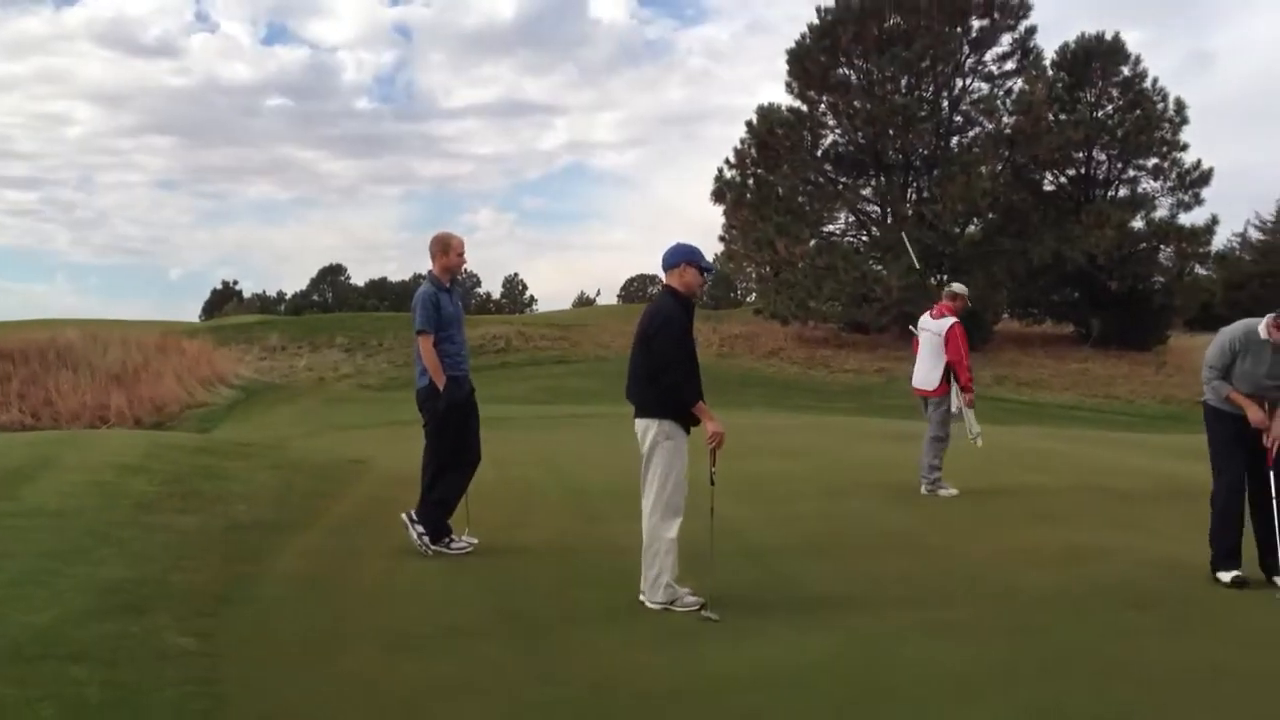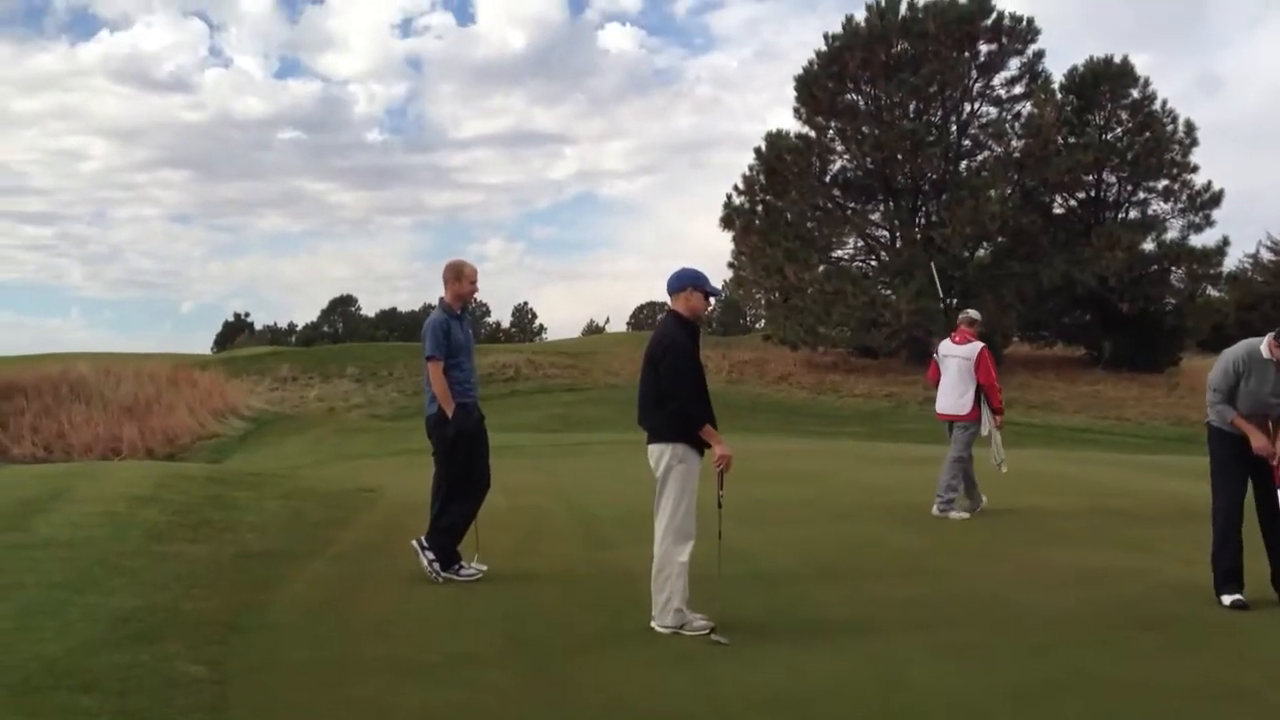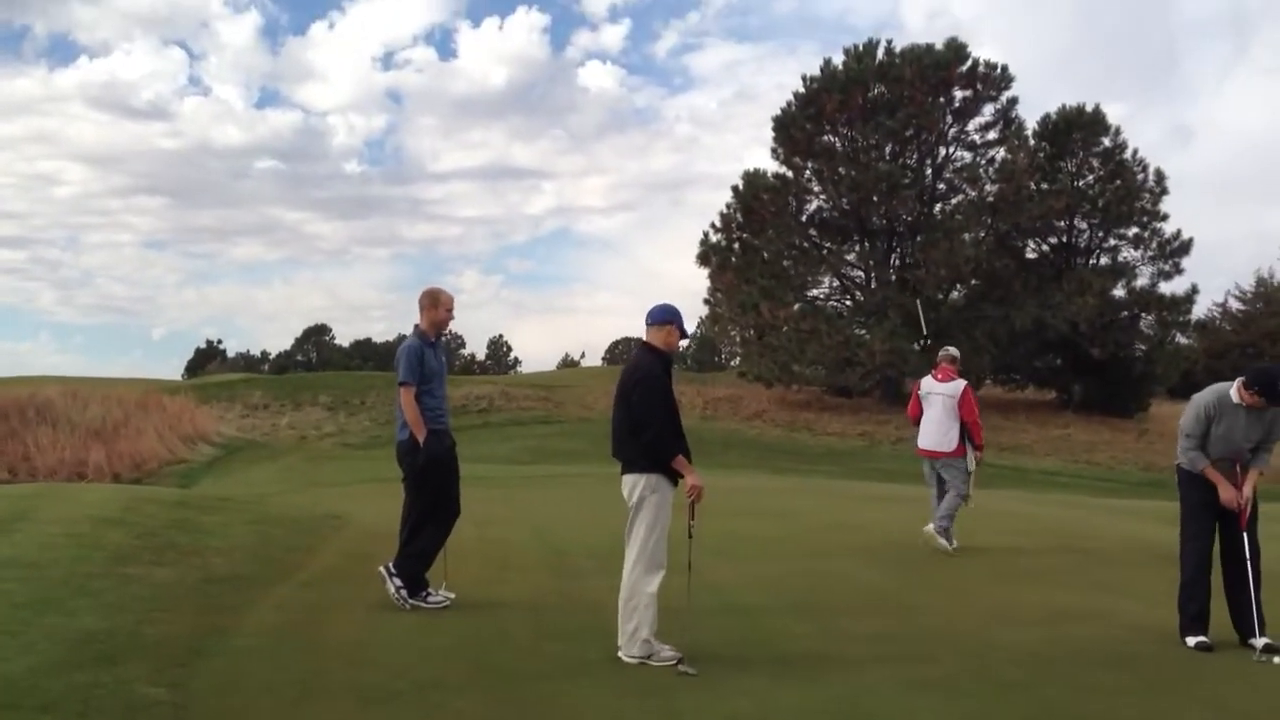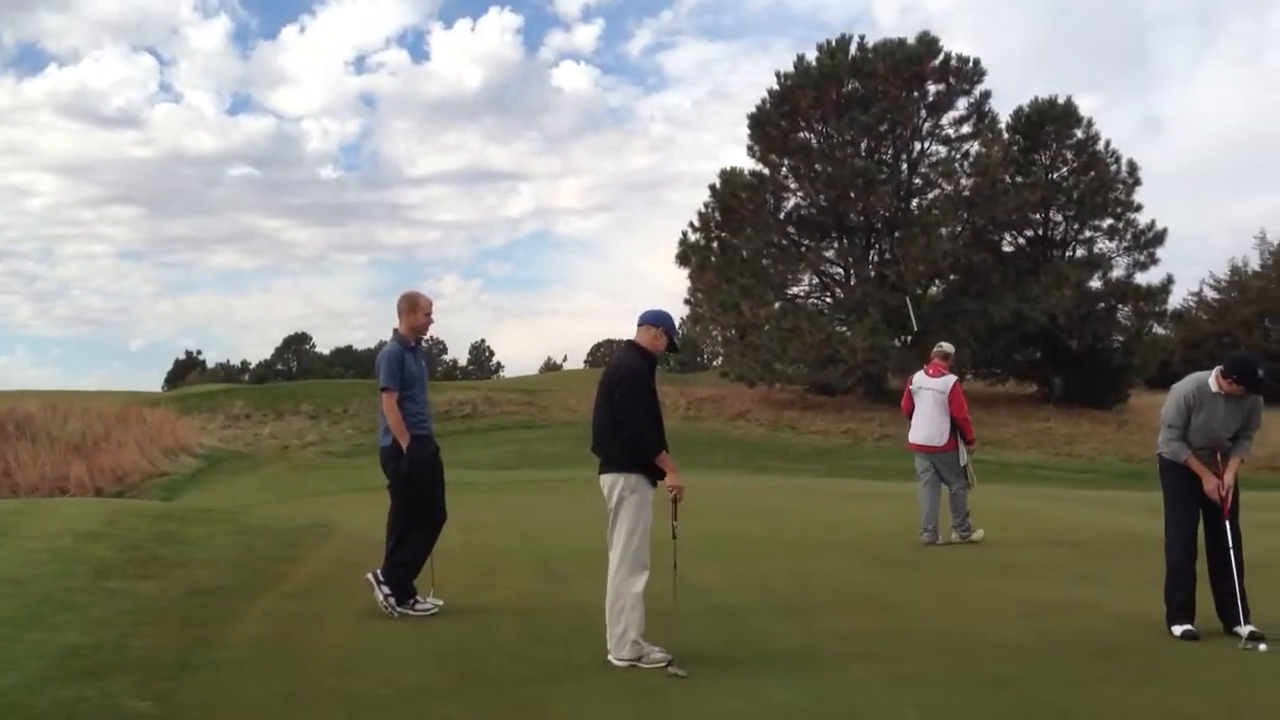
dt=0.3s
person 1, frame 1
left shoulder: (665, 309)
right shoulder: (670, 314)
right elbow: (675, 377)
left wrist: (700, 416)
right wrist: (708, 418)
left hip: (660, 417)
right hip: (663, 420)
left knee: (661, 505)
right knee: (663, 507)
left ankle: (657, 584)
right ankle: (660, 591)
person 1, frame 2
left shoulder: (672, 334)
right shoulder: (675, 339)
right elbow: (683, 401)
left wrist: (708, 439)
right wrist: (716, 440)
left hip: (672, 441)
right hip: (676, 444)
left knee: (673, 529)
right knee: (674, 530)
left ankle: (669, 609)
right ankle: (670, 616)
person 1, frame 3
left shoulder: (642, 365)
right shoulder: (649, 370)
right elbow: (655, 431)
left wrist: (680, 468)
right wrist: (687, 470)
left hip: (644, 471)
right hip: (650, 474)
left knee: (642, 559)
right knee: (644, 561)
left ankle: (636, 639)
right ankle: (636, 645)
person 1, frame 4
left shoulder: (626, 363)
right shoulder: (633, 368)
right elbow: (637, 428)
left wrist: (661, 467)
right wrist: (669, 468)
left hip: (623, 470)
right hip: (629, 474)
left knee: (627, 560)
right knee: (628, 562)
left ankle: (626, 642)
right ankle: (625, 648)
person 2, frame 1
left shoulder: (454, 292)
right shoulder: (427, 295)
right elbow: (426, 347)
right wrist: (444, 389)
left hip: (461, 385)
right hip: (439, 389)
left knee: (468, 457)
right knee: (440, 460)
left ankle: (428, 521)
right ankle: (431, 527)
person 2, frame 2
left shoulder: (464, 319)
right shoulder: (438, 322)
right elbow: (436, 374)
right wrist: (453, 415)
left hip: (470, 412)
right hip: (448, 417)
left knee: (477, 483)
right knee: (450, 486)
left ankle: (439, 549)
right ankle: (439, 552)
person 2, frame 3
left shoulder: (437, 347)
right shoulder: (412, 348)
right elbow: (407, 399)
right wrist: (424, 442)
left hip: (441, 438)
right hip: (419, 442)
left knee: (447, 510)
right knee: (420, 513)
left ankle: (409, 577)
right ankle: (406, 578)
person 2, frame 4
left shoulder: (417, 350)
right shoulder: (392, 353)
right elbow: (390, 405)
right wrist: (407, 447)
left hip: (424, 444)
right hip: (403, 449)
left knee: (433, 516)
right knee: (406, 519)
left ankle: (394, 583)
right ankle: (394, 586)
person 3, frame 1
right shoulder: (1237, 335)
right elbow: (1211, 377)
right wrist: (1248, 406)
right hip: (1224, 413)
right knee: (1229, 486)
right ankle: (1225, 563)
person 3, frame 2
right shoulder: (1239, 355)
right elbow: (1216, 402)
right wrist: (1252, 432)
right hip: (1227, 434)
right knee: (1228, 509)
right ankle: (1227, 586)
person 3, frame 3
right shoulder: (1209, 400)
right elbow: (1189, 449)
left wrist: (1249, 483)
right wrist: (1221, 484)
left hip: (1240, 480)
right hip: (1198, 476)
left knee: (1245, 552)
right knee: (1197, 550)
left ankle: (1251, 630)
right ankle: (1193, 628)
person 3, frame 4
left shoulder: (1251, 398)
right shoulder: (1188, 390)
left elbow: (1245, 437)
right elbow: (1171, 439)
left wrist: (1230, 472)
right wrist: (1204, 475)
left hip: (1221, 468)
right hip: (1180, 465)
left knee: (1227, 541)
right knee: (1182, 538)
left ankle: (1236, 618)
right ankle: (1179, 617)
person 4, frame 1
left shoulder: (924, 318)
right shoulder: (952, 324)
right elbow: (960, 360)
right wrist: (967, 389)
left hip: (921, 383)
right hip: (939, 386)
left knee: (937, 431)
right knee: (937, 434)
left ankle: (930, 476)
right ankle: (931, 482)
person 4, frame 2
left shoulder: (942, 346)
right shoulder: (979, 349)
left elbow: (933, 378)
right elbow: (990, 382)
right wrist: (998, 411)
left hip: (945, 409)
right hip: (967, 411)
left knee: (963, 454)
right knee: (958, 456)
left ankle: (973, 500)
right ankle: (944, 503)
person 4, frame 3
left shoulder: (922, 383)
right shoulder: (961, 386)
left elbow: (912, 415)
right elbow: (972, 419)
right wrist: (978, 447)
left hip: (927, 447)
right hip: (952, 449)
left knee: (938, 492)
right knee: (958, 491)
left ankle: (944, 536)
right ankle: (938, 526)
person 4, frame 4
left shoulder: (915, 378)
right shoulder: (951, 381)
left elbow: (906, 409)
right elbow: (961, 414)
right wrist: (969, 440)
left hip: (918, 442)
right hip: (944, 443)
left knee: (927, 487)
right knee: (958, 484)
left ankle: (928, 533)
right ankle: (962, 530)
